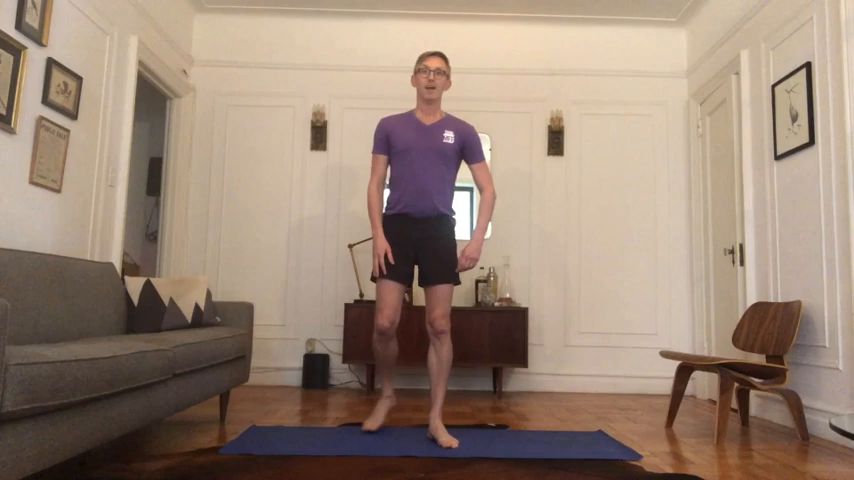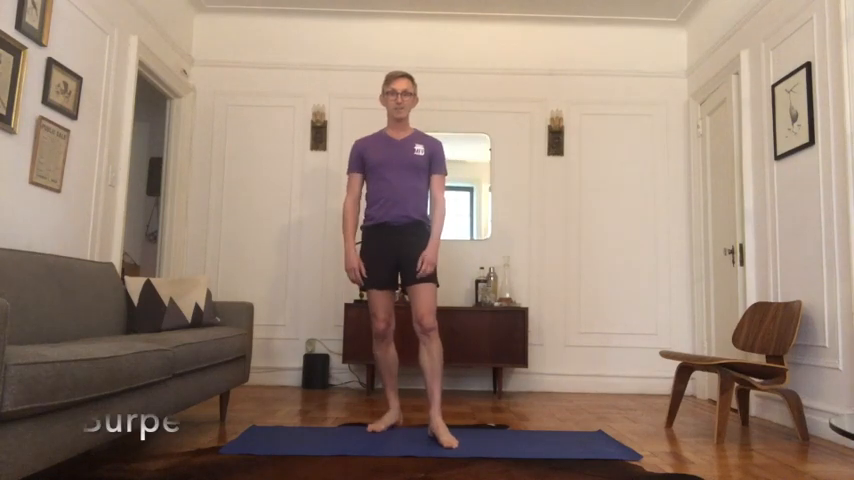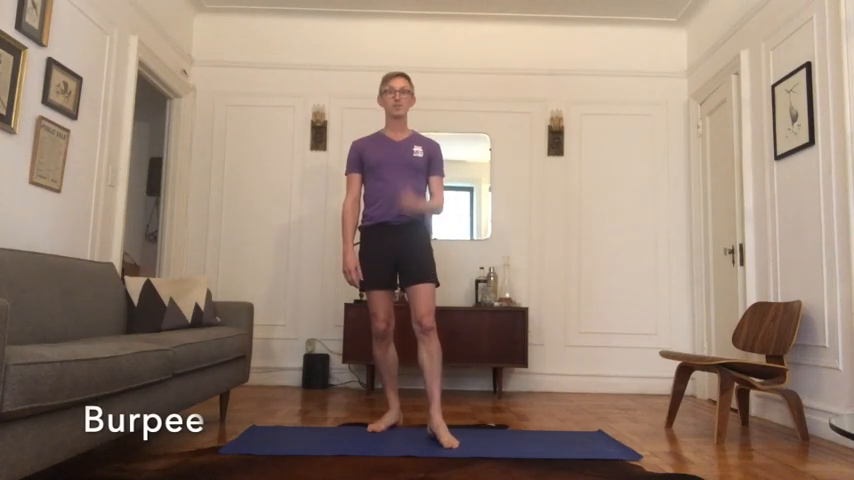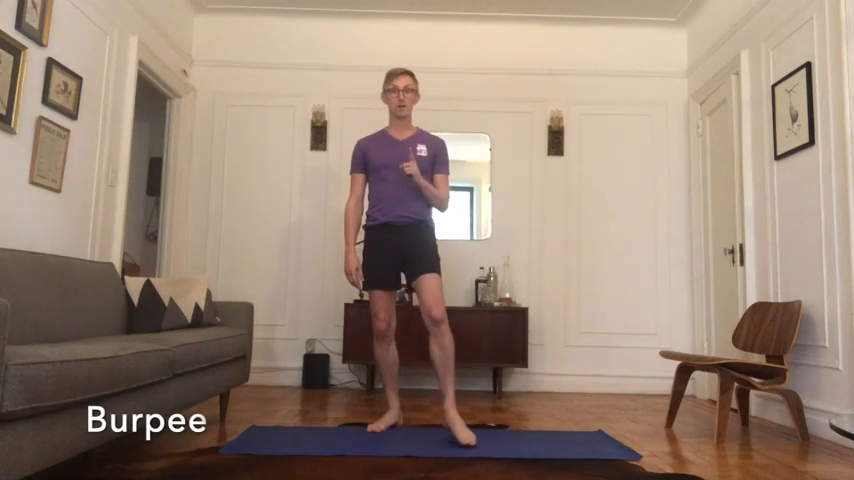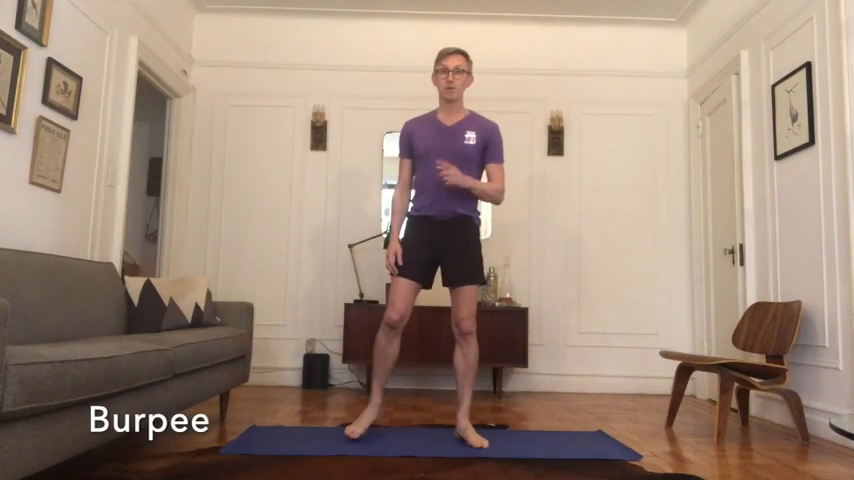
dt=1s
person 1, frame 1
left shoulder: (462, 131)
right shoulder: (389, 126)
left elbow: (487, 189)
right elbow: (375, 185)
left wrist: (478, 238)
right wrist: (378, 234)
left hip: (439, 230)
right hip: (396, 228)
left knee: (439, 326)
right knee: (384, 324)
left ankle: (436, 419)
right ankle: (386, 395)
person 1, frame 2
left shoulder: (431, 146)
right shoulder: (363, 146)
left elbow: (438, 200)
right elbow: (352, 200)
left wrist: (433, 244)
right wrist: (349, 248)
left hip: (415, 236)
right hip: (376, 238)
left knee: (426, 325)
right knee: (381, 329)
left ankle: (436, 416)
right ankle: (393, 408)
person 1, frame 3
left shoulder: (428, 147)
right shoulder: (361, 147)
left elbow: (439, 201)
right elbow: (351, 201)
left wrist: (421, 204)
right wrist: (348, 249)
left hip: (414, 236)
right hip: (375, 238)
left knee: (425, 324)
right knee: (381, 328)
left ankle: (435, 416)
right ankle: (393, 408)
person 1, frame 4
left shoulder: (433, 145)
right shoulder: (366, 146)
left elbow: (442, 201)
right elbow: (355, 201)
left wrist: (419, 179)
right wrist: (350, 250)
left hip: (418, 235)
right hip: (379, 237)
left knee: (436, 316)
right knee: (382, 328)
left ankle: (450, 409)
right ankle: (393, 408)
person 1, frame 5
left shoulder: (486, 130)
right shoulder: (413, 128)
left elbow: (498, 193)
right elbow: (403, 188)
left wrist: (465, 180)
right wrist: (394, 237)
left hip: (463, 231)
right hip: (420, 229)
left knee: (465, 328)
right knee: (393, 319)
left ankle: (463, 419)
right ankle: (374, 405)
